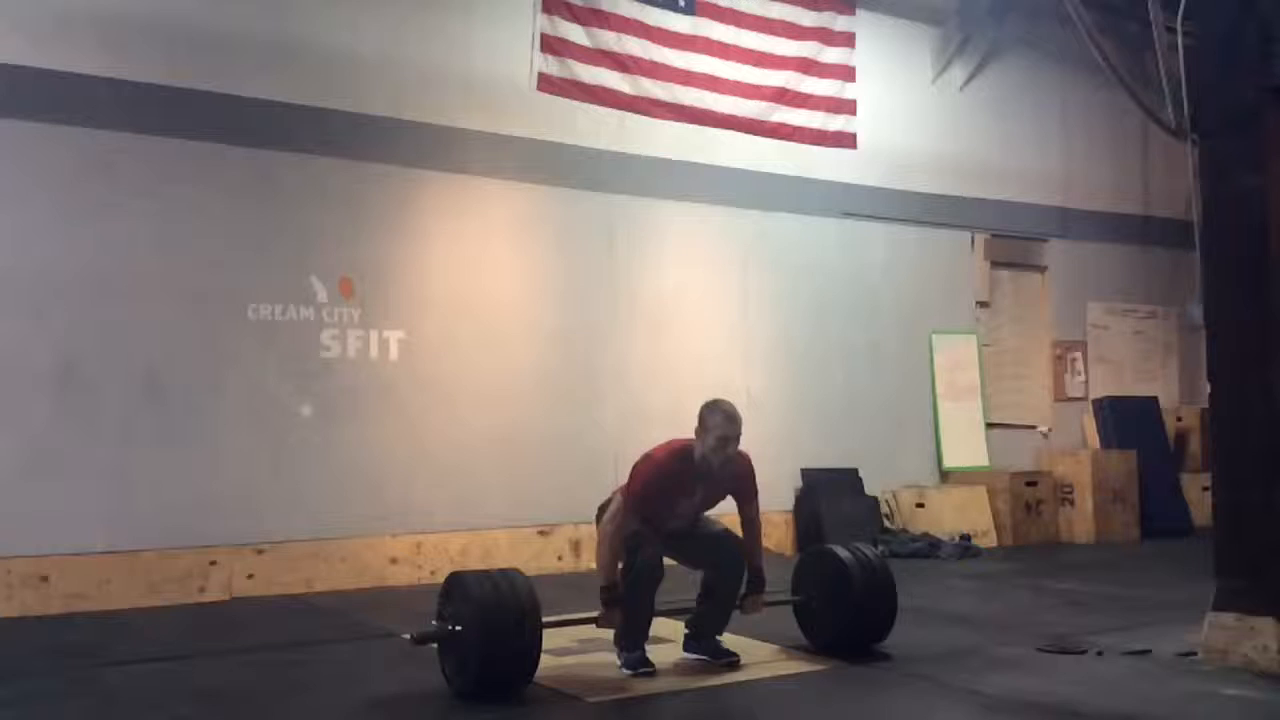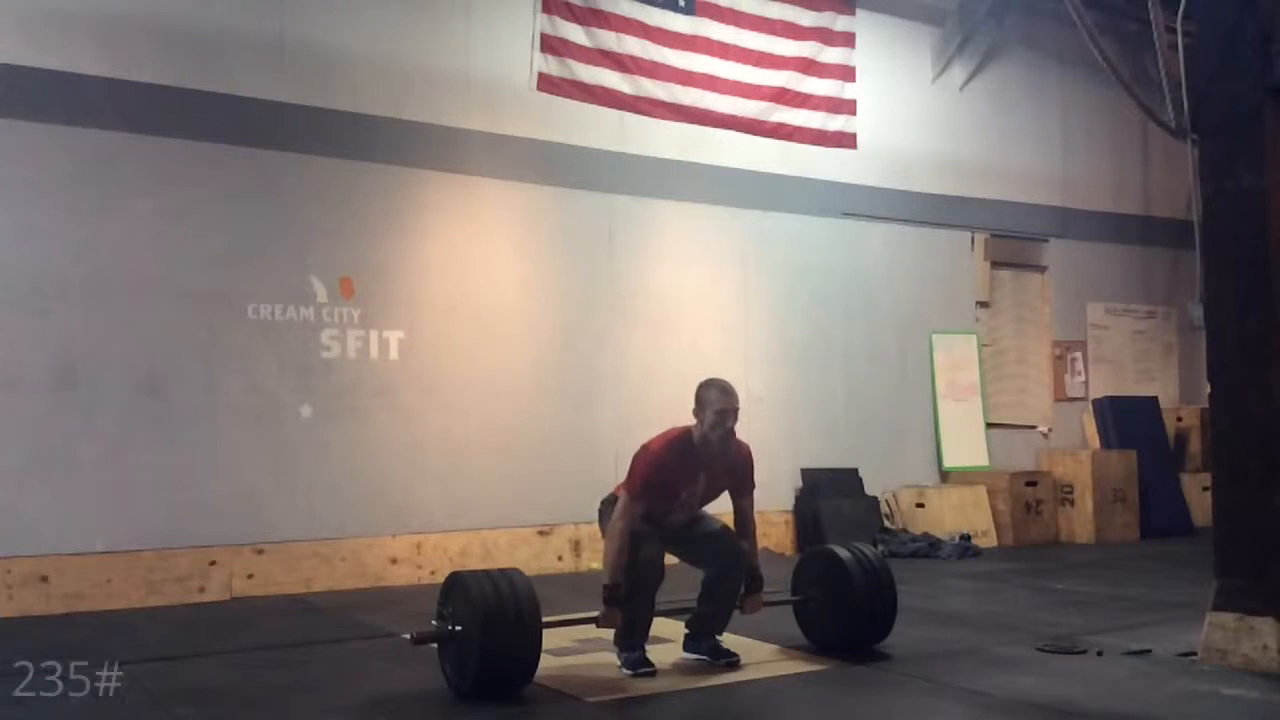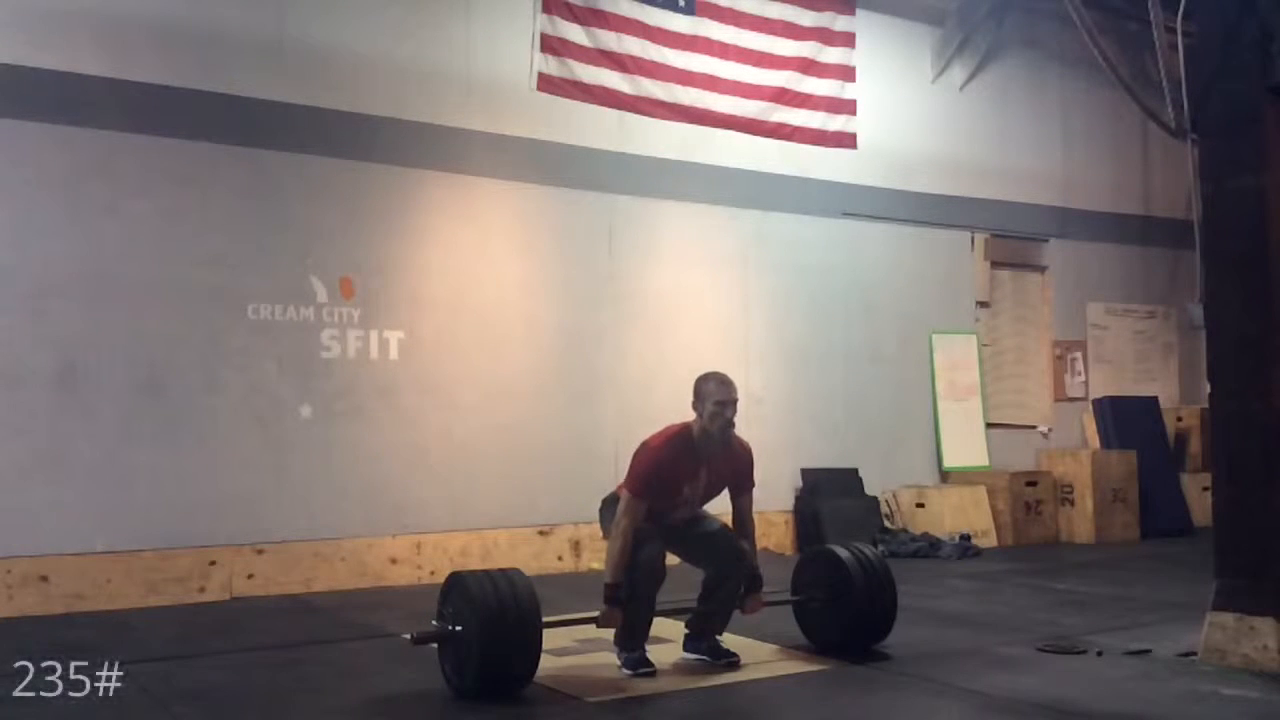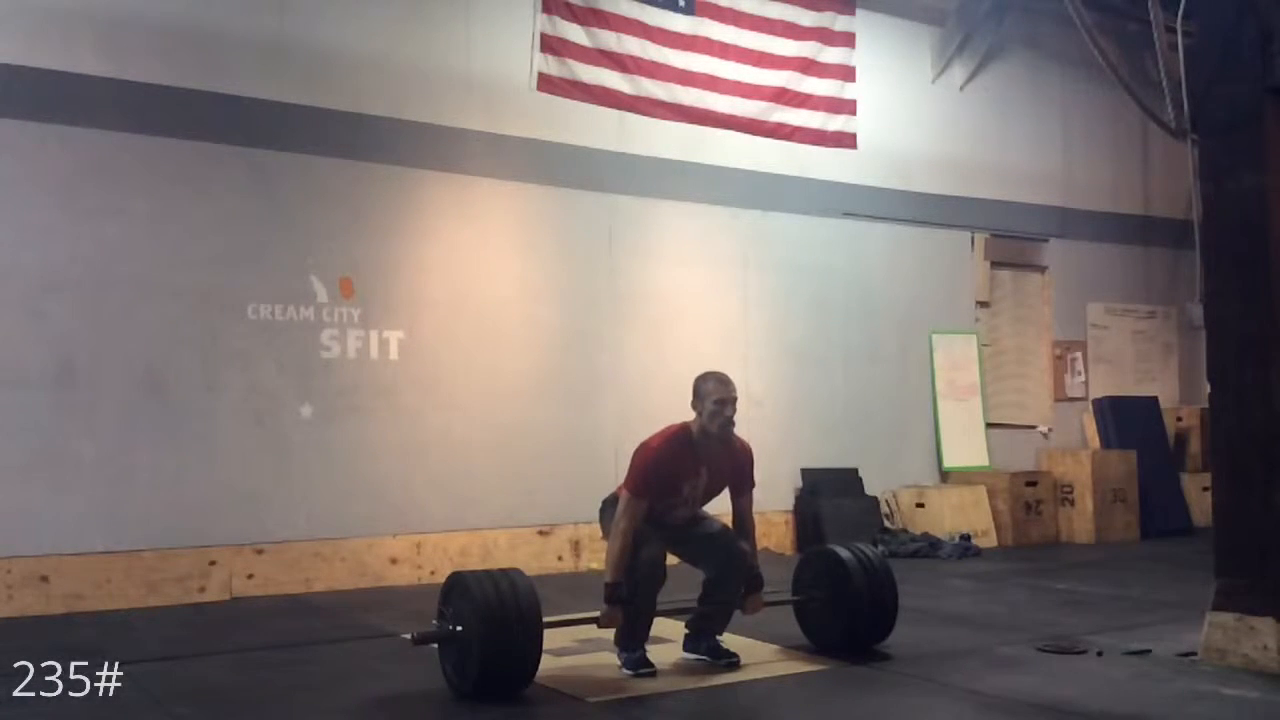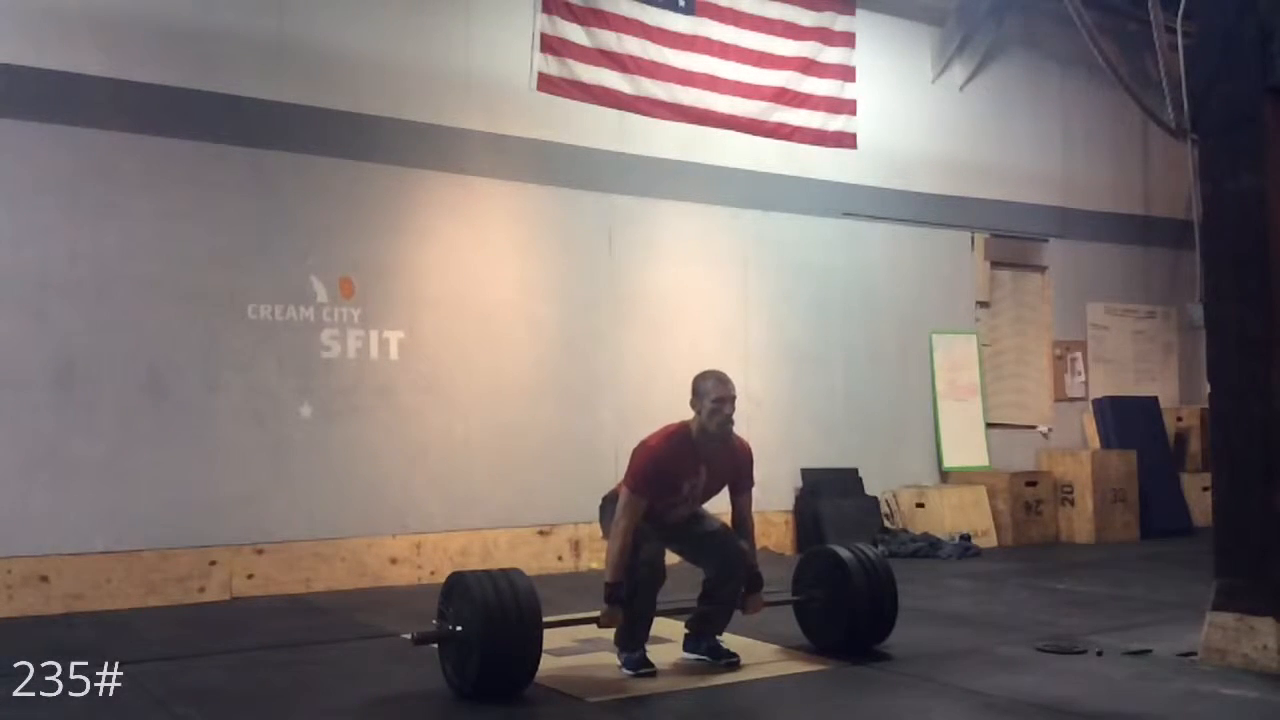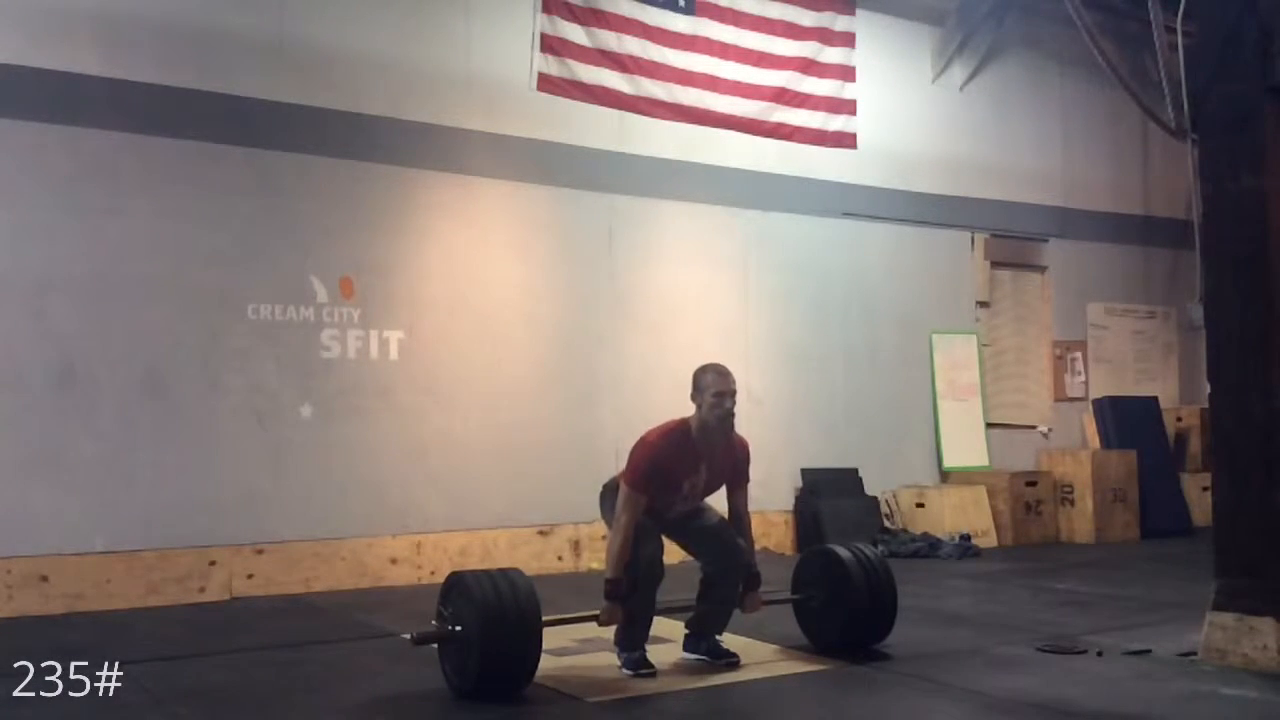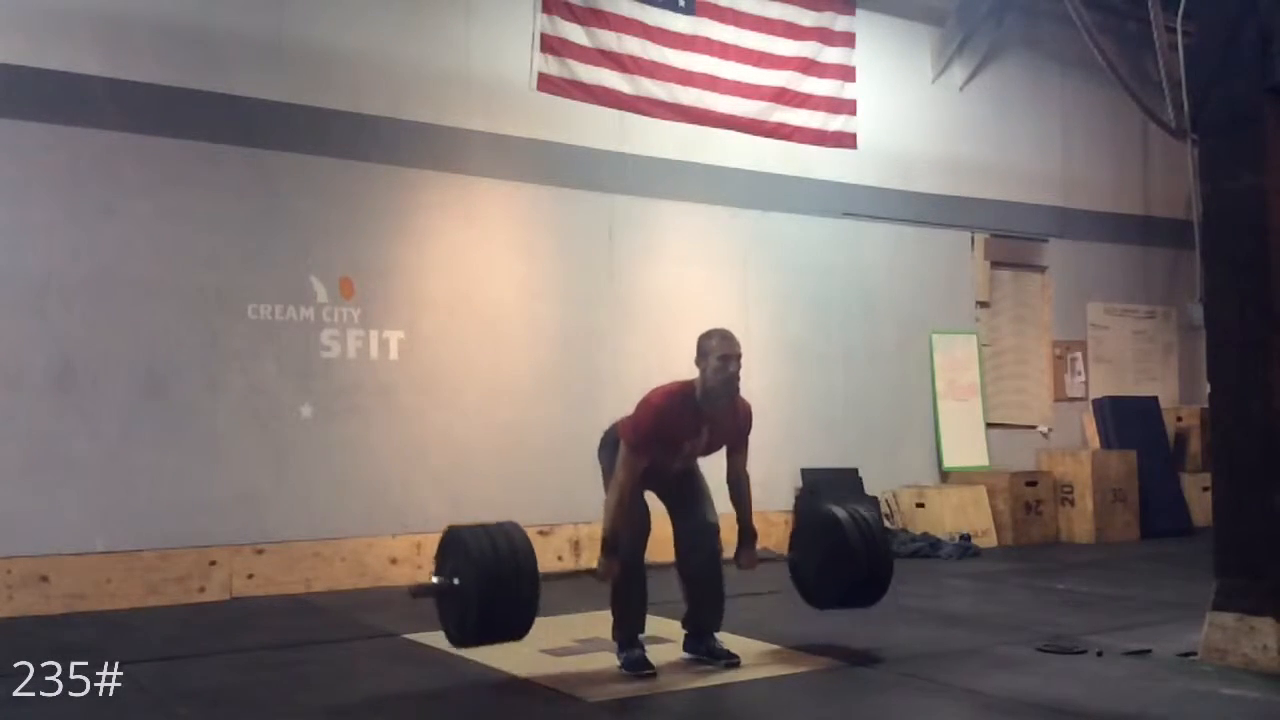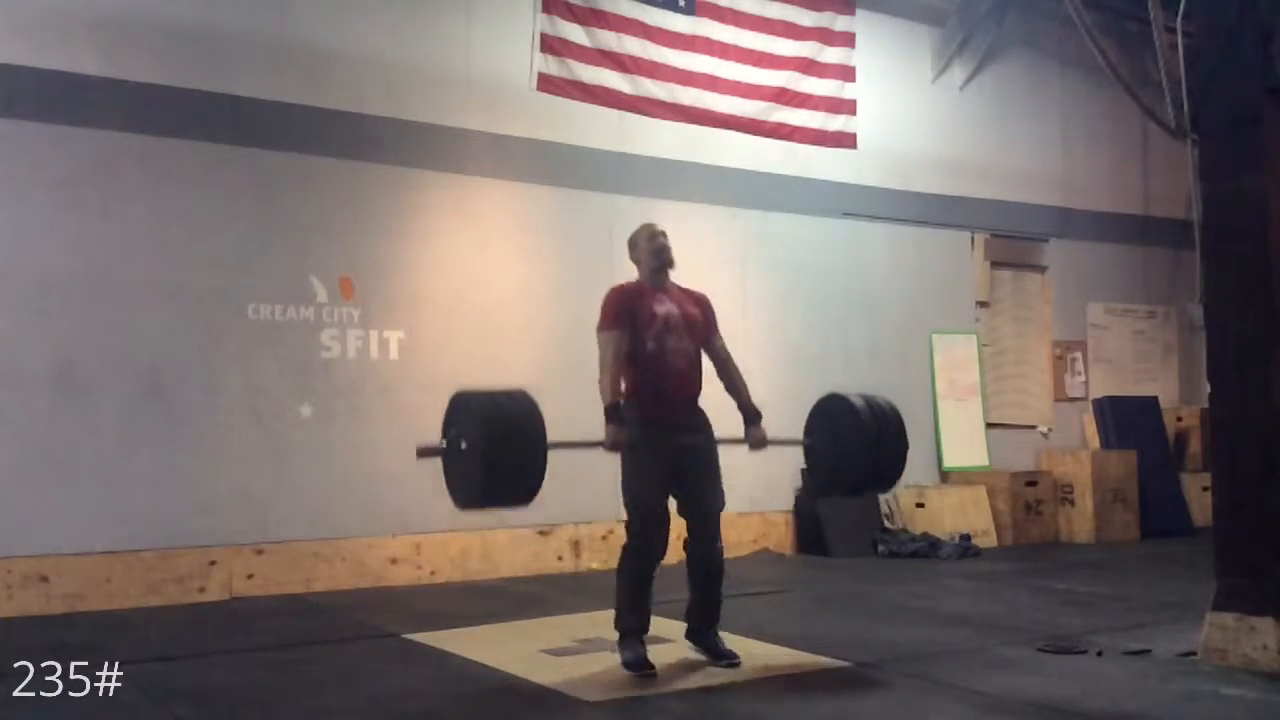
dt=0.4s
person 1, frame 1
left shoulder: (740, 467)
right shoulder: (661, 464)
left elbow: (751, 522)
right elbow: (611, 526)
left wrist: (756, 583)
right wrist: (609, 599)
left hip: (680, 522)
right hip: (629, 519)
left knee: (732, 554)
right knee: (646, 559)
left ankle: (701, 638)
right ankle: (630, 647)
person 1, frame 2
left shoulder: (739, 456)
right shoulder: (659, 453)
left elbow: (745, 519)
right elbow: (621, 524)
left wrist: (754, 583)
right wrist: (611, 598)
left hip: (681, 517)
right hip: (630, 514)
left knee: (732, 554)
right knee: (646, 559)
left ankle: (702, 638)
right ankle: (630, 647)
person 1, frame 3
left shoulder: (739, 454)
right shoulder: (660, 450)
left elbow: (744, 519)
right elbow: (625, 524)
left wrist: (753, 582)
right wrist: (612, 598)
left hip: (682, 516)
right hip: (630, 512)
left knee: (734, 555)
right knee: (648, 559)
left ankle: (701, 638)
right ankle: (630, 647)
person 1, frame 4
left shoulder: (739, 453)
right shoulder: (659, 451)
left elbow: (744, 519)
right elbow: (624, 525)
left wrist: (753, 583)
right wrist: (612, 597)
left hip: (682, 517)
right hip: (630, 513)
left knee: (735, 556)
right knee: (648, 559)
left ankle: (702, 638)
right ankle: (630, 648)
person 1, frame 5
left shoulder: (739, 453)
right shoulder: (658, 450)
left elbow: (743, 519)
right elbow: (624, 524)
left wrist: (753, 583)
right wrist: (612, 597)
left hip: (682, 514)
right hip: (630, 512)
left knee: (734, 556)
right knee: (647, 559)
left ankle: (701, 638)
right ankle: (630, 648)
person 1, frame 6
left shoulder: (737, 449)
right shoulder: (657, 446)
left elbow: (740, 515)
right elbow: (625, 522)
left wrist: (751, 580)
right wrist: (612, 595)
left hip: (683, 505)
right hip: (628, 500)
left knee: (729, 552)
right knee: (646, 556)
left ankle: (702, 638)
right ankle: (630, 647)
person 1, frame 7
left shoulder: (739, 412)
right shoulder: (663, 404)
left elbow: (737, 474)
right elbow: (625, 479)
left wrist: (747, 536)
right wrist: (609, 550)
left hip: (677, 462)
right hip: (624, 452)
left knee: (705, 539)
right knee: (632, 542)
left ankle: (701, 638)
right ankle: (629, 646)
person 1, frame 8
left shoulder: (695, 301)
right shoulder: (624, 298)
left elbow: (724, 361)
right elbow: (610, 360)
left wrist: (752, 418)
right wrist: (614, 418)
left hip: (693, 425)
right hip: (645, 427)
left knee: (706, 533)
right knee: (648, 536)
left ankle: (703, 630)
right ankle: (631, 638)
